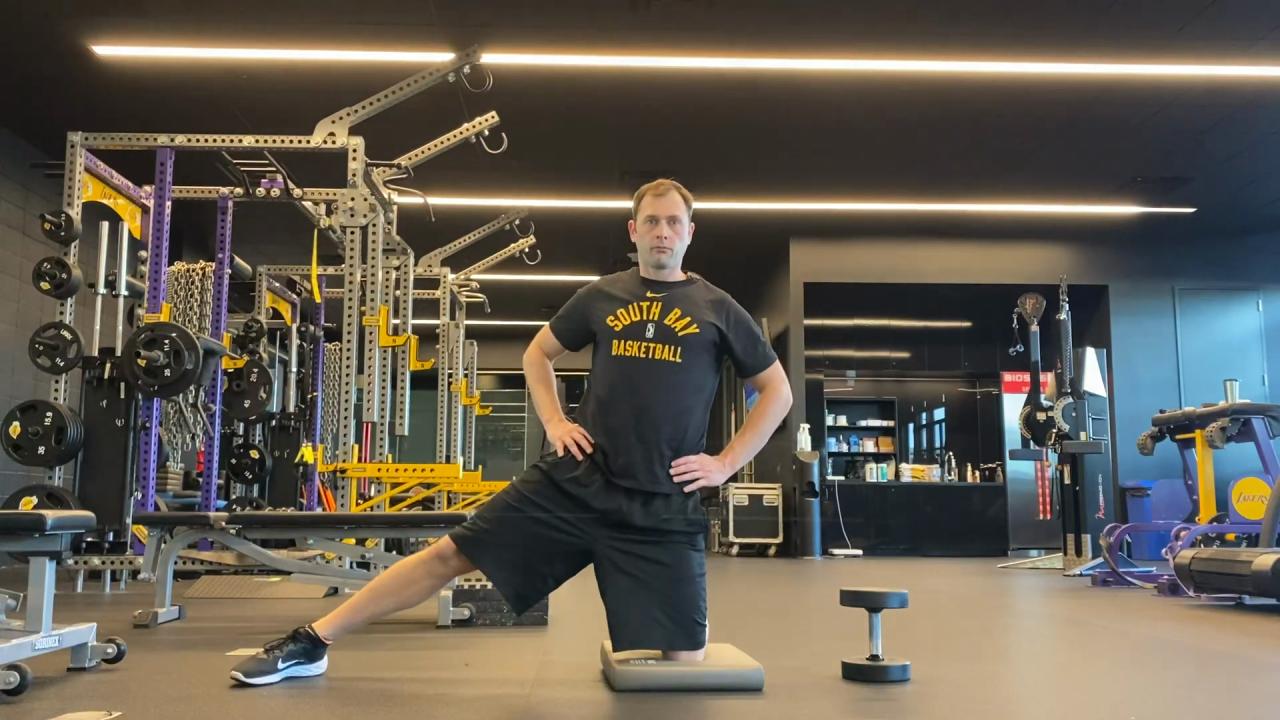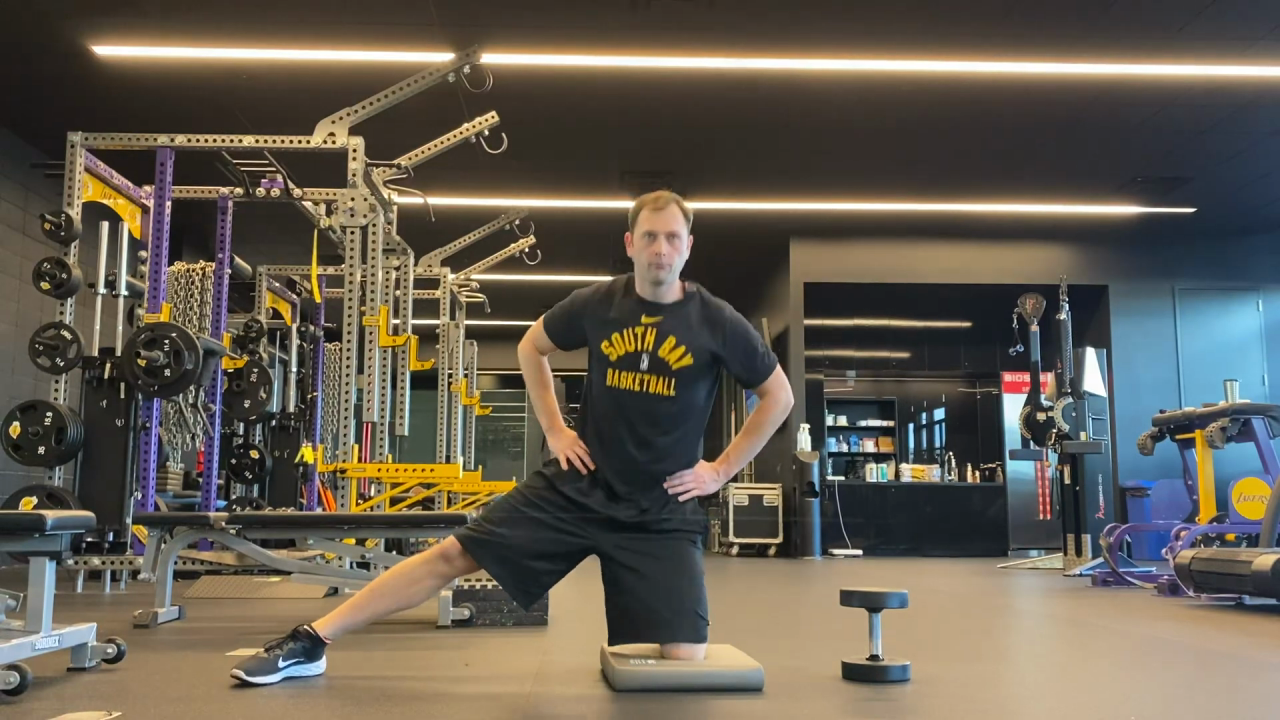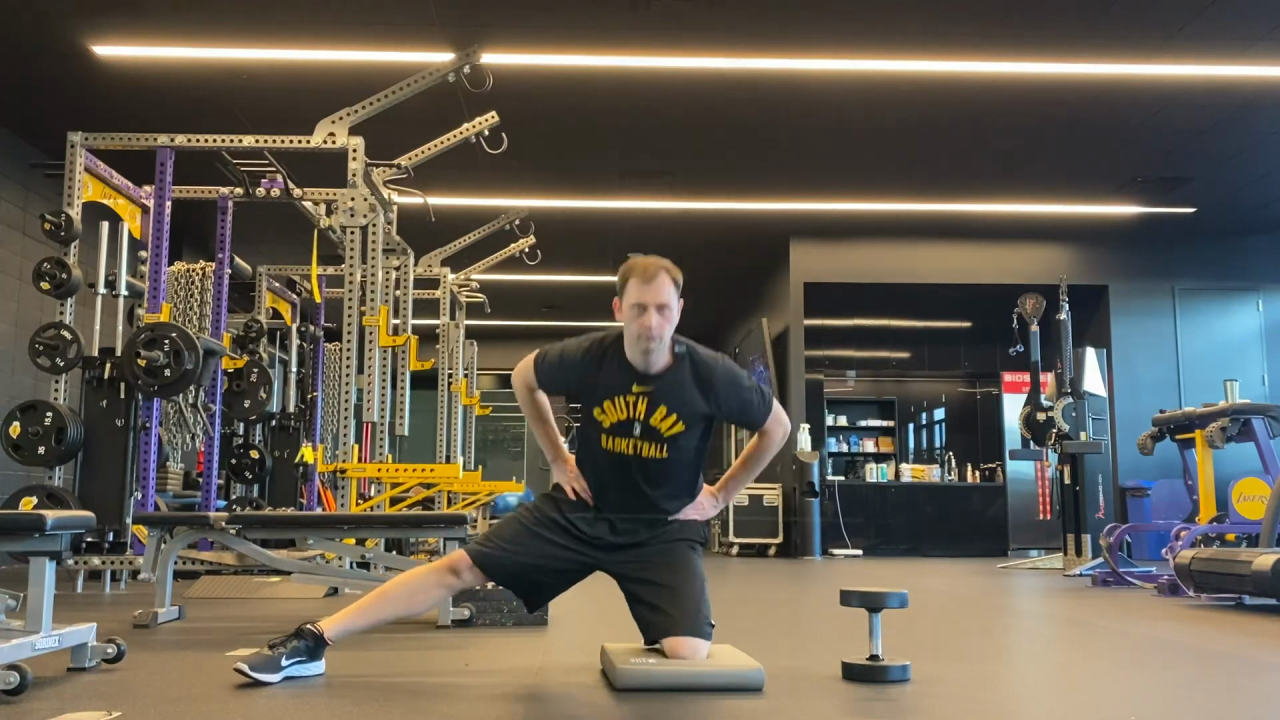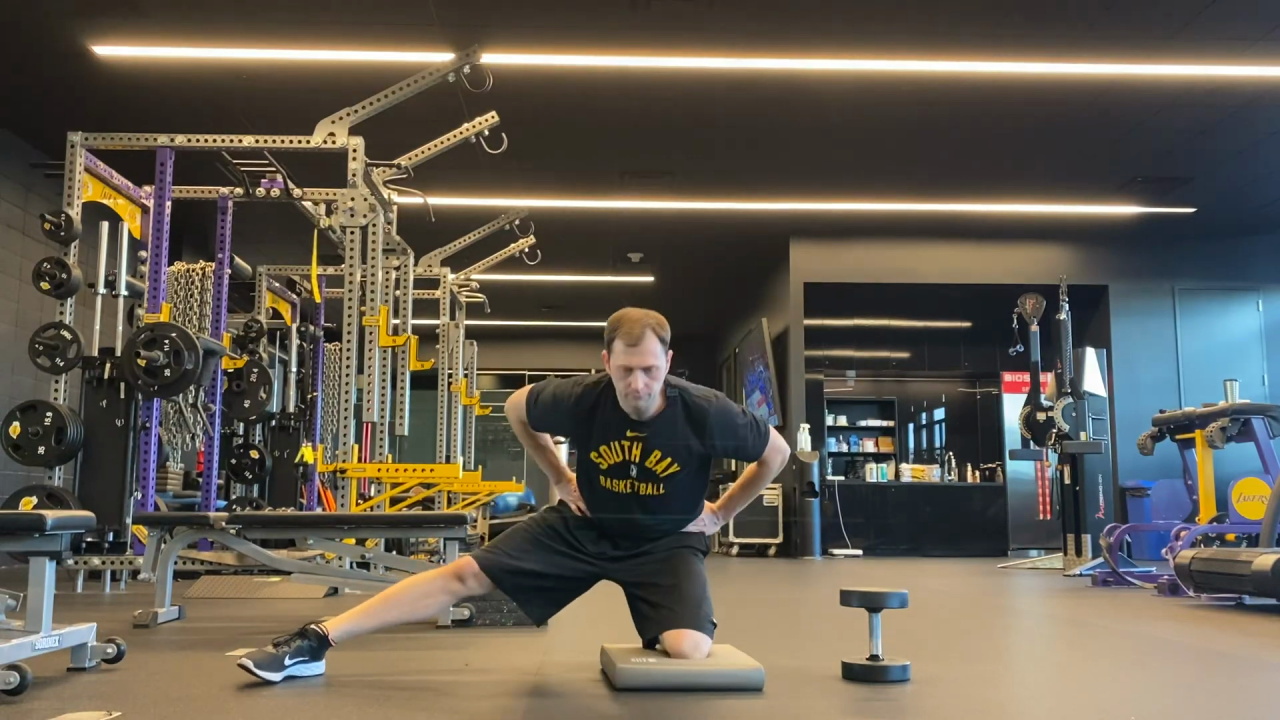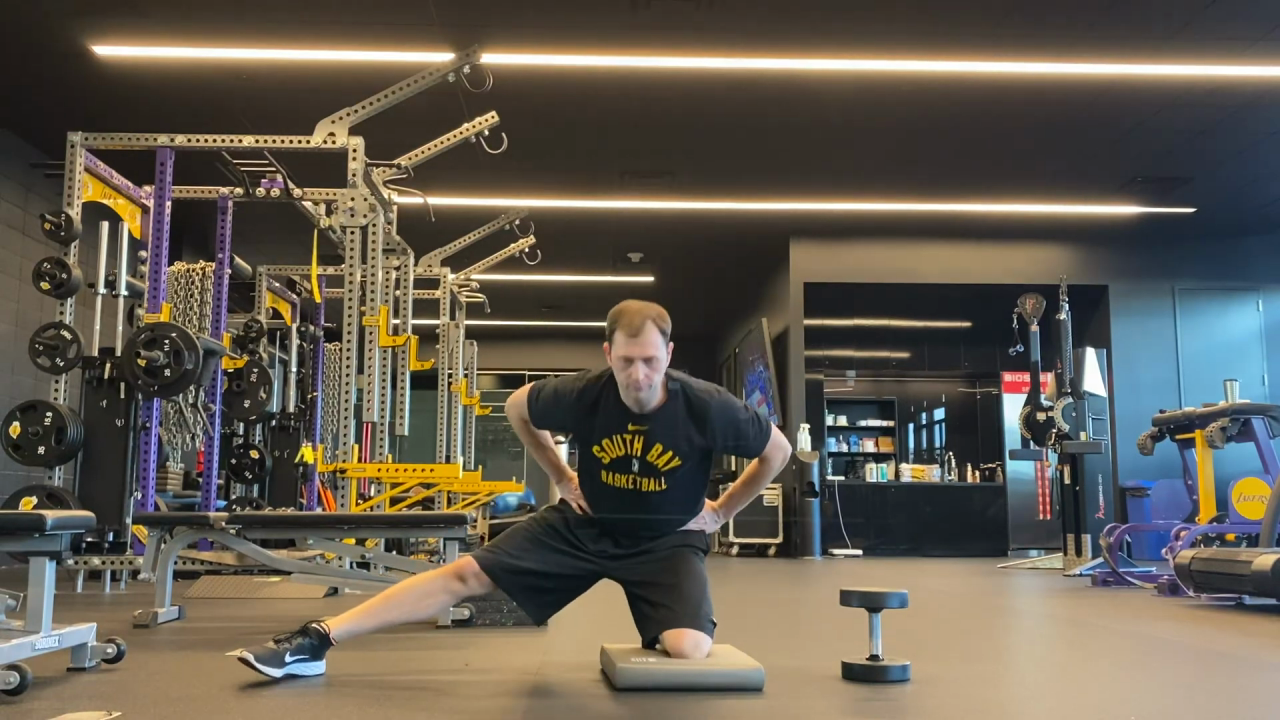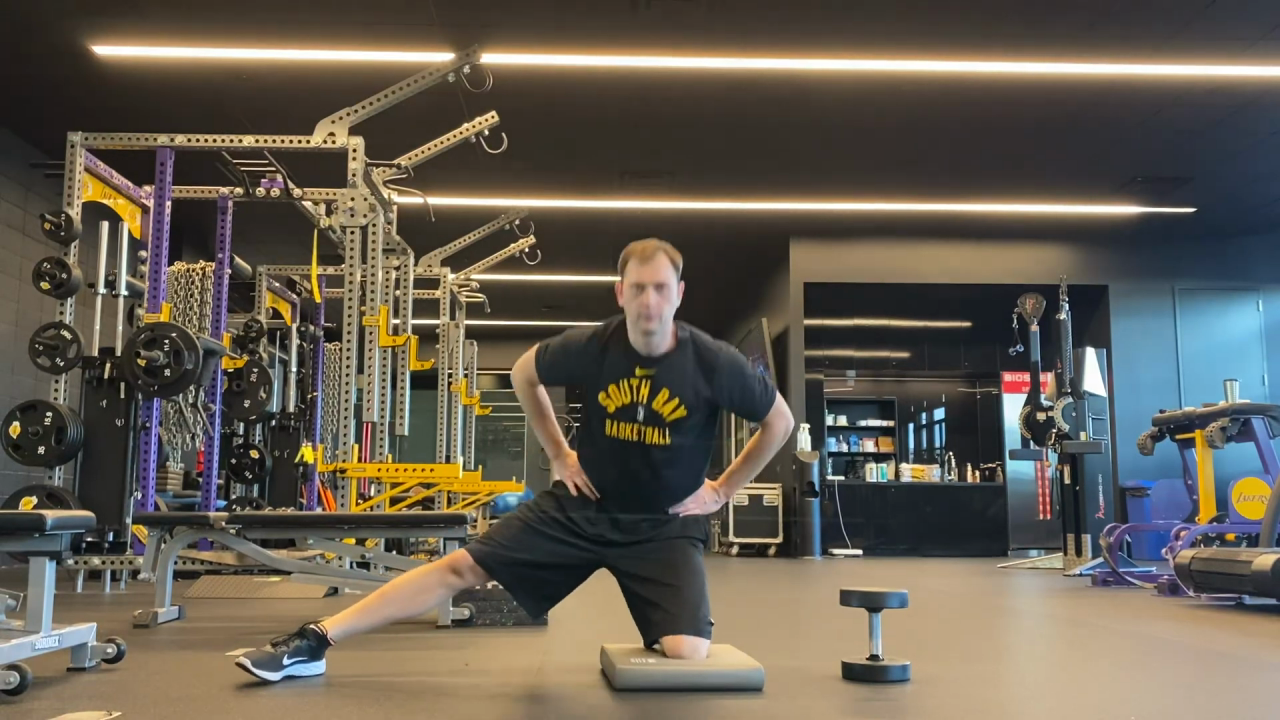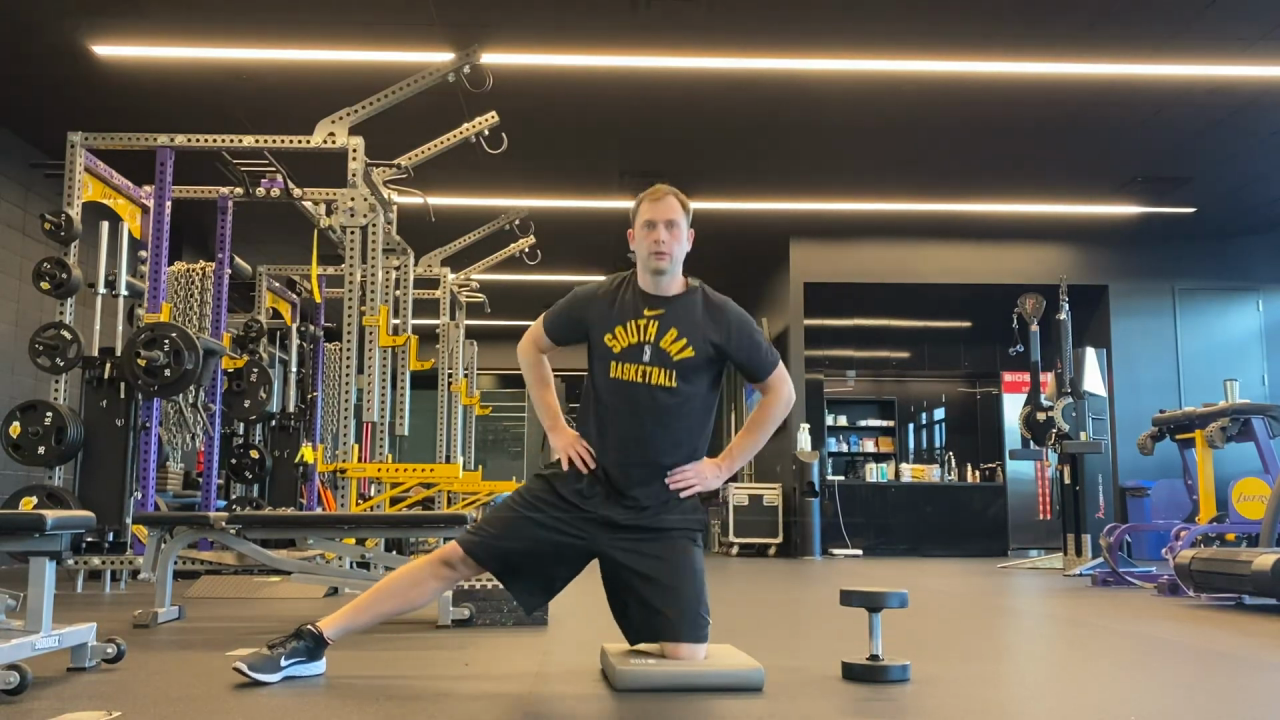
dt=0.2s
person 1, frame 1
left shoulder: (718, 309)
right shoulder: (602, 294)
left elbow: (777, 392)
right elbow: (538, 354)
left wrist: (726, 464)
right wrist: (555, 423)
left hip: (661, 502)
right hip: (576, 478)
left knee: (685, 657)
right knee: (449, 555)
left ankle: (684, 608)
right ankle: (311, 643)
person 1, frame 2
left shoulder: (717, 322)
right shoulder: (596, 303)
left elbow: (779, 395)
right elbow: (532, 349)
left wrist: (721, 469)
right wrist: (555, 431)
left hip: (660, 508)
right hip: (576, 485)
left knee: (686, 655)
right knee: (452, 554)
right ankle: (310, 641)
person 1, frame 3
left shoulder: (710, 375)
right shoulder: (586, 358)
left elbow: (777, 428)
right elbow: (522, 377)
left wrist: (719, 495)
right wrist: (559, 461)
left hip: (663, 530)
right hip: (580, 511)
left knee: (688, 654)
right knee: (458, 567)
left ankle: (662, 626)
right ankle: (310, 644)
person 1, frame 4
left shoulder: (705, 412)
right shoulder: (579, 401)
left elbow: (776, 453)
right elbow: (515, 408)
left wrist: (719, 514)
right wrist: (561, 480)
left hip: (667, 542)
right hip: (582, 526)
left knee: (690, 652)
right knee: (463, 575)
right ankle: (314, 642)
person 1, frame 5
left shoulder: (707, 407)
right shoulder: (581, 395)
left elbow: (778, 450)
right elbow: (516, 408)
left wrist: (720, 512)
right wrist: (562, 479)
left hip: (668, 541)
right hip: (585, 526)
left knee: (690, 651)
right knee: (464, 575)
right ankle: (314, 641)
person 1, frame 6
left shoulder: (714, 362)
right shoulder: (590, 347)
left elbow: (779, 421)
right elbow: (522, 375)
left wrist: (721, 490)
right wrist: (560, 455)
left hip: (666, 524)
right hip: (583, 505)
left knee: (687, 655)
right knee: (461, 567)
left ankle: (650, 637)
right ankle: (313, 641)
person 1, frame 7
left shoulder: (719, 316)
right shoulder: (599, 299)
left elbow: (781, 392)
right elbow: (531, 347)
left wrist: (724, 466)
right wrist: (555, 428)
left hip: (663, 507)
right hip: (579, 486)
left knee: (685, 655)
right knee: (456, 559)
right ankle: (312, 641)
